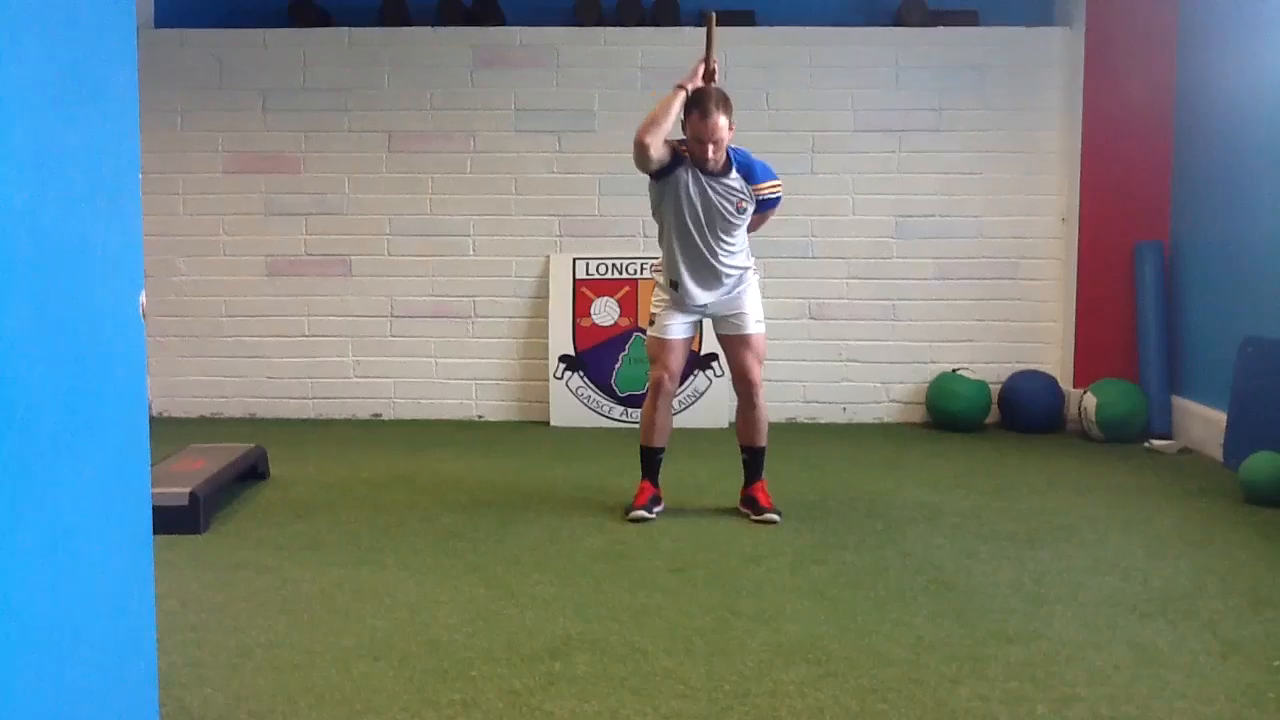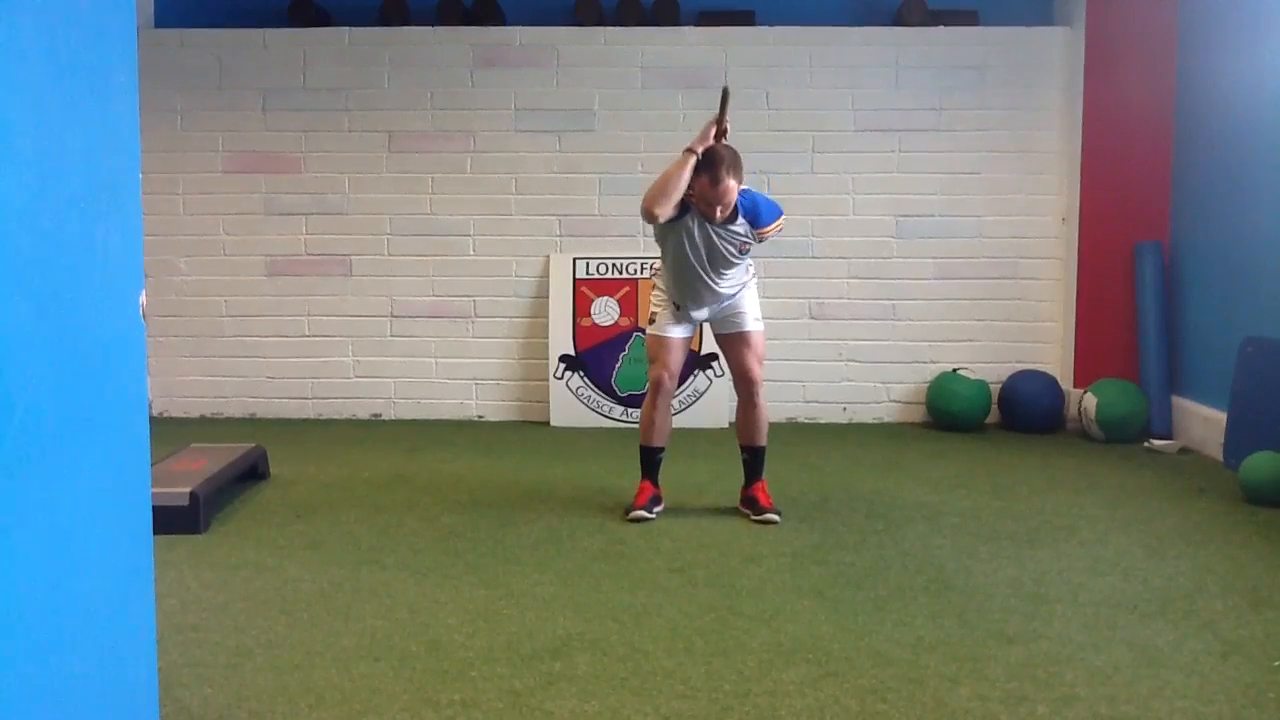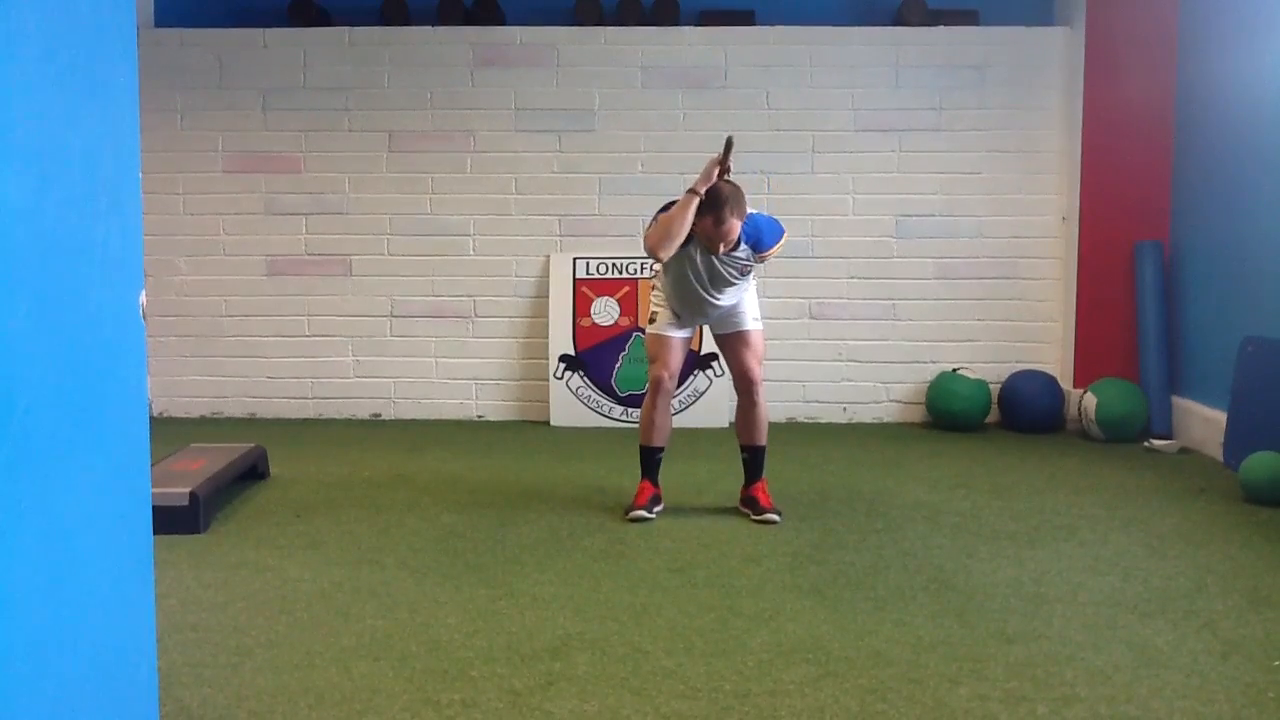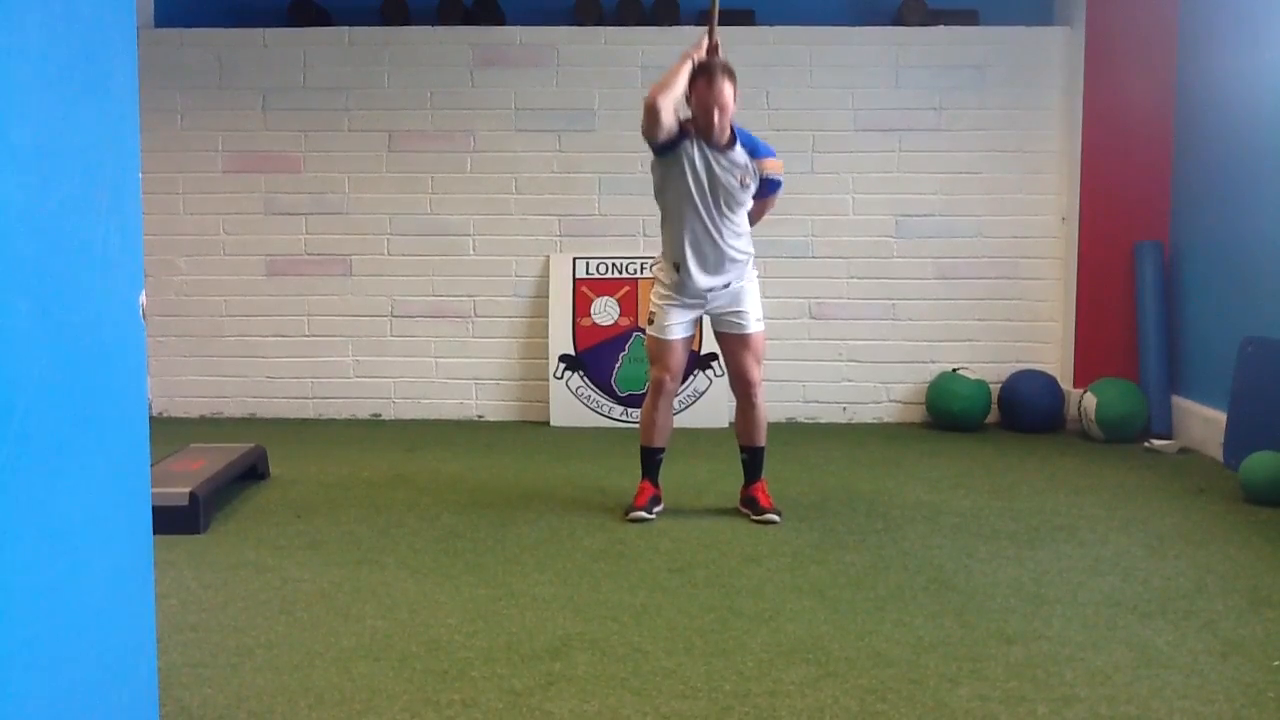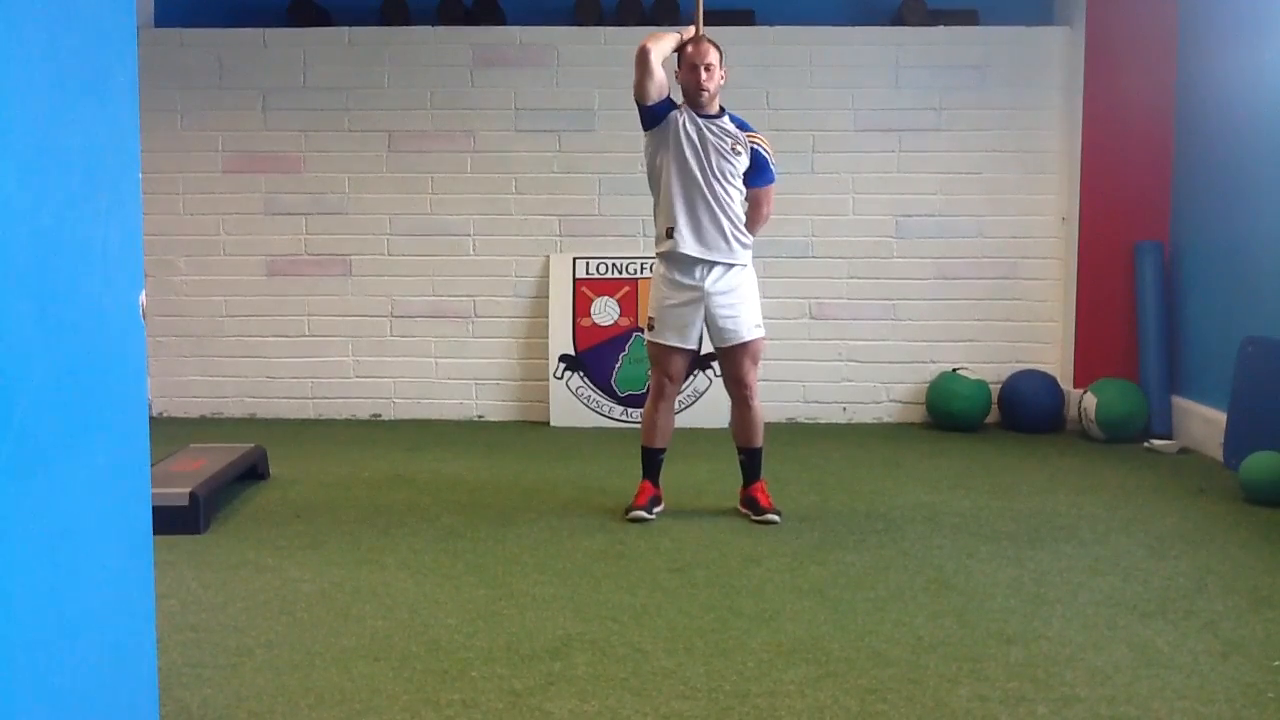
dt=0.5s
person 1, frame 1
left shoulder: (754, 173)
right shoulder: (669, 164)
right elbow: (644, 141)
right wrist: (686, 86)
left hip: (735, 287)
right hip: (677, 288)
left knee: (750, 384)
right knee: (662, 382)
left ankle: (754, 487)
right ankle: (649, 486)
person 1, frame 2
left shoulder: (759, 211)
right shoulder: (675, 201)
right elbow: (652, 211)
right wrist: (694, 150)
left hip: (734, 294)
right hip: (675, 294)
left knee: (751, 381)
right knee: (661, 381)
left ankle: (754, 487)
right ankle: (649, 486)
person 1, frame 3
left shoulder: (761, 232)
right shoulder: (677, 219)
right elbow: (657, 250)
right wrist: (698, 189)
left hip: (734, 301)
right hip: (676, 300)
left knee: (751, 382)
right knee: (661, 382)
left ankle: (754, 488)
right ankle: (648, 487)
person 1, frame 4
left shoulder: (758, 154)
right shoulder: (672, 143)
right elbow: (655, 105)
right wrist: (692, 59)
left hip: (735, 280)
right hip: (677, 281)
left knee: (749, 382)
right knee: (663, 382)
left ankle: (754, 487)
right ankle: (649, 486)
person 1, frame 5
left shoulder: (747, 137)
right shoulder: (664, 120)
left elbow: (762, 205)
right elbow: (646, 55)
right wrist: (681, 36)
left hip: (734, 274)
right hip: (675, 274)
left knee: (744, 386)
right knee: (664, 385)
left ankle: (753, 487)
right ankle: (649, 486)
